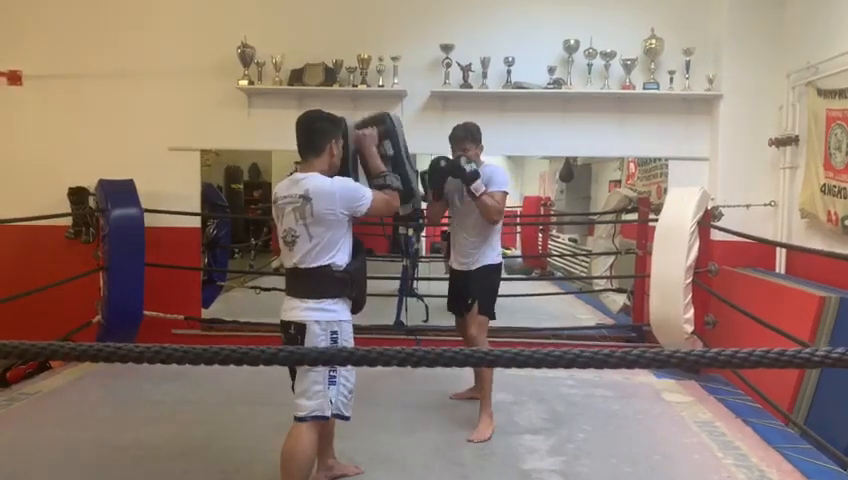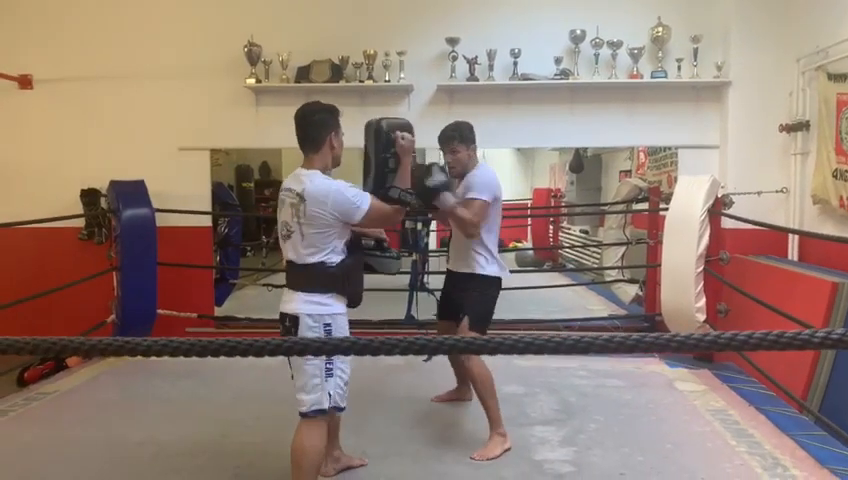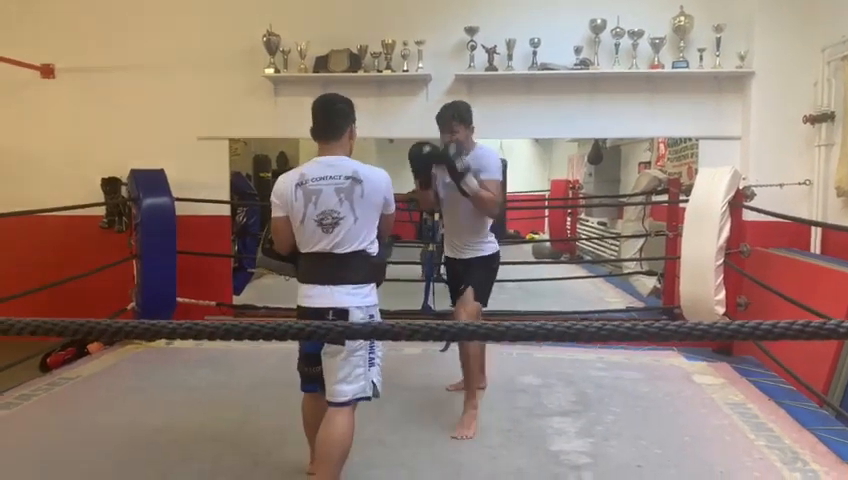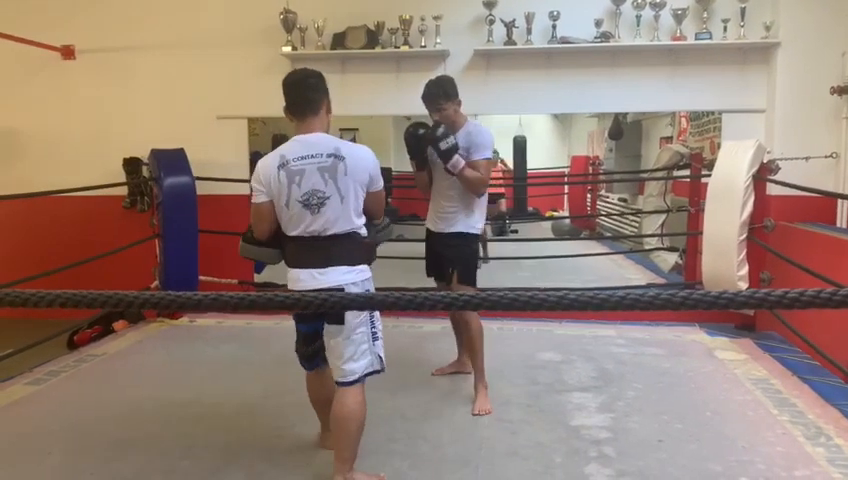
dt=1s
person 1, frame 1
left shoulder: (282, 191)
right shoulder: (336, 189)
right elbow: (391, 203)
right wrist: (370, 151)
left hip: (298, 310)
right hip: (324, 314)
left knee: (324, 400)
right knee: (311, 413)
person 1, frame 2
left shoulder: (292, 184)
right shoulder: (333, 192)
right elbow: (393, 214)
right wrist: (405, 158)
left hip: (305, 303)
right hip: (318, 309)
left knee: (327, 394)
right knee: (316, 409)
person 1, frame 3
left shoulder: (287, 183)
right shoulder: (377, 179)
left elbow: (283, 246)
left hip: (310, 297)
right hip: (355, 300)
left knee: (315, 388)
right knee: (343, 400)
person 1, frame 4
left shoulder: (268, 165)
right shoulder: (360, 156)
left elbow: (262, 231)
right elbow: (377, 213)
left hip: (302, 278)
right hip: (348, 277)
left knee: (316, 364)
right knee: (350, 378)
left ankle: (329, 432)
person 2, frame 1
left shoulder: (494, 173)
right shoulder: (452, 175)
left elbow: (494, 214)
right elbow: (433, 218)
left wrist: (472, 182)
right wrist: (436, 188)
left hip: (485, 265)
right hip: (459, 264)
left knee: (477, 333)
right knee: (463, 329)
left ankle: (486, 414)
right ankle: (478, 386)
person 2, frame 2
left shoulder: (482, 177)
right shoulder: (460, 178)
left elbow: (470, 227)
right elbow: (448, 223)
left hip: (481, 276)
right hip: (459, 270)
left knee: (467, 348)
right knee: (446, 332)
left ankle: (499, 433)
right ankle: (463, 388)
person 2, frame 3
left shoulder: (486, 157)
right shoulder: (441, 161)
left elbow: (492, 207)
right elbow: (430, 206)
left wrist: (463, 178)
right wrist: (421, 176)
left hip: (480, 255)
right hip: (454, 254)
left knee: (465, 321)
right knee: (467, 319)
left ankle: (471, 408)
right ankle: (477, 376)
person 2, frame 4
left shoulder: (478, 134)
right shoulder: (433, 137)
left elbow: (480, 185)
right elbow: (426, 188)
left wrist: (452, 156)
right wrist: (417, 158)
left hip: (463, 231)
right hip: (436, 228)
left ankle: (481, 385)
right ankle: (463, 359)
